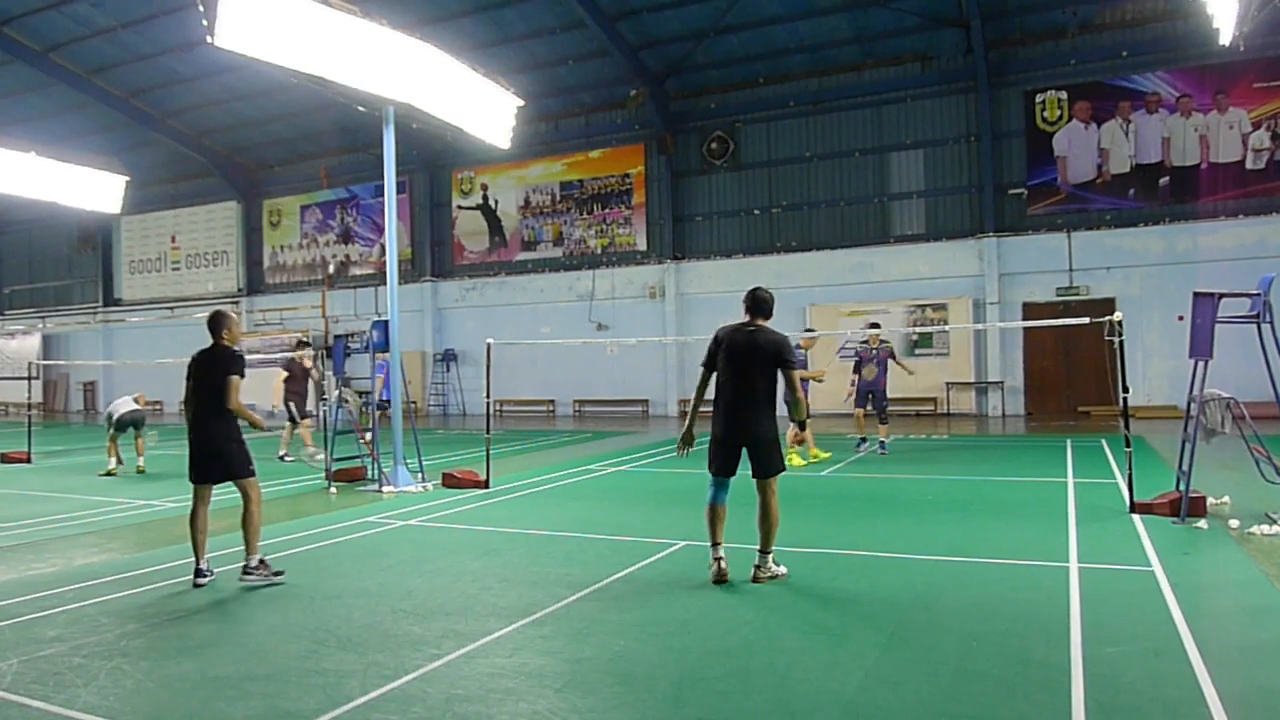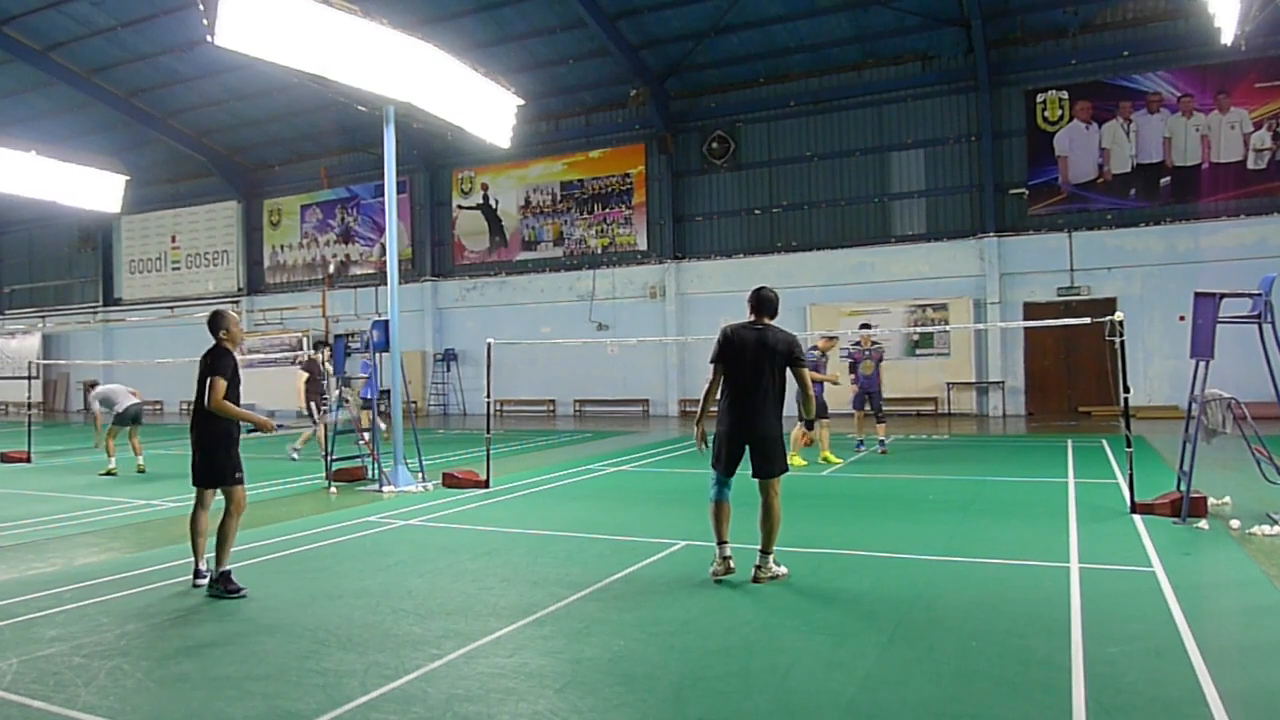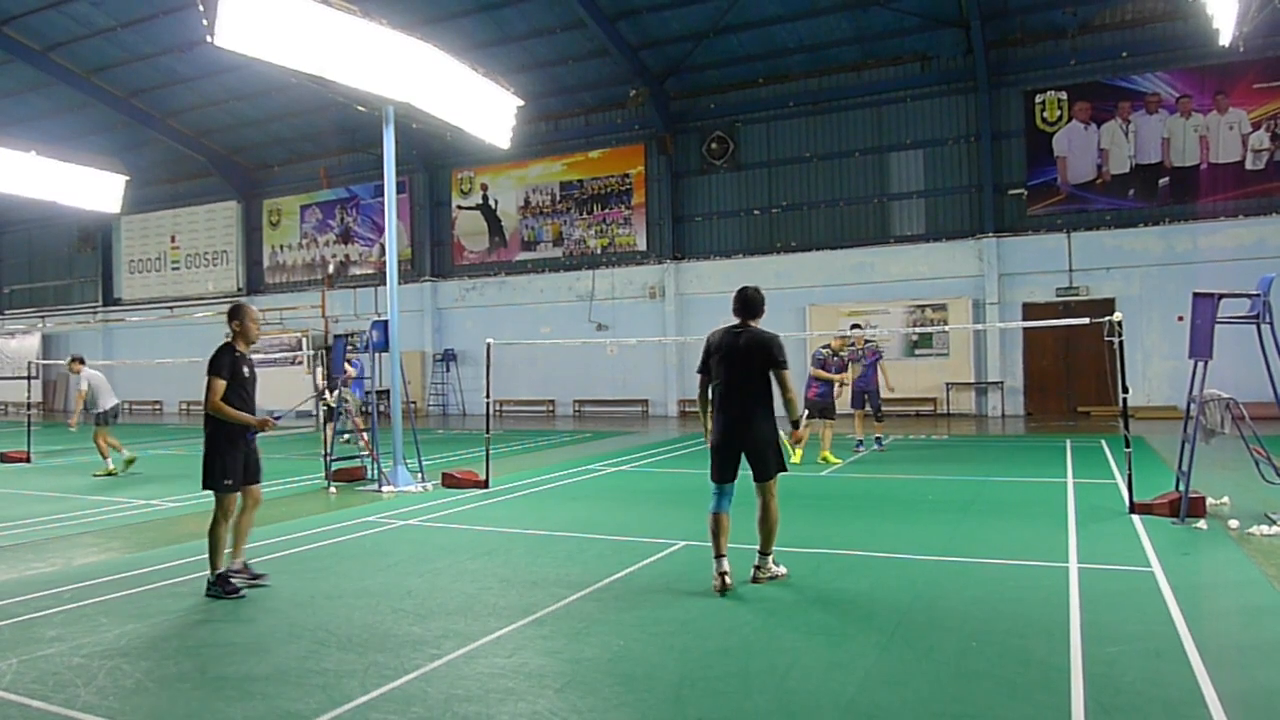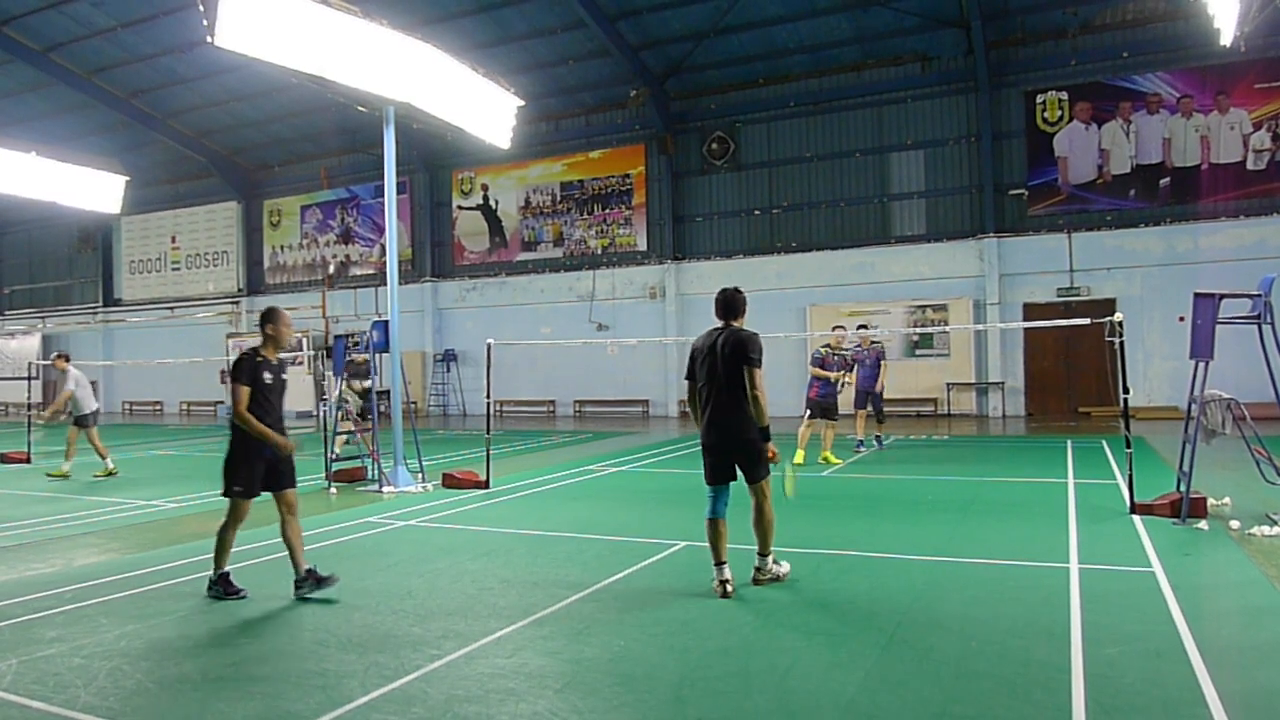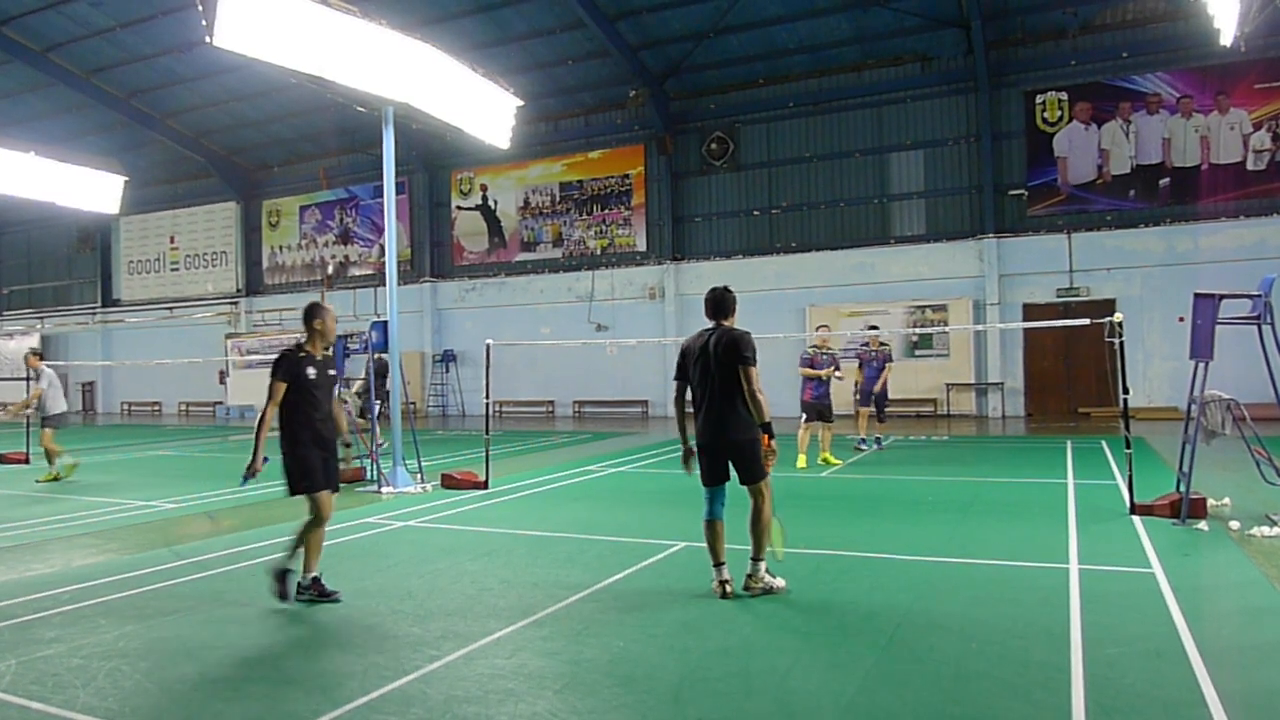
dt=0.3s
person 1, frame 1
left shoulder: (723, 335)
right shoulder: (779, 342)
left elbow: (703, 383)
right elbow: (797, 392)
left wrist: (690, 425)
right wrist: (801, 425)
left hip: (725, 427)
right hip: (762, 429)
left knee: (718, 488)
right knee: (768, 492)
left ankle: (718, 557)
right ankle: (764, 564)
person 1, frame 2
left shoulder: (729, 334)
right shoulder: (787, 341)
left elbow: (714, 382)
right elbow: (807, 390)
left wrist: (700, 421)
right wrist: (809, 425)
left hip: (730, 425)
right hip: (767, 428)
left knee: (720, 484)
right knee: (770, 493)
left ankle: (723, 554)
right ankle: (765, 564)
person 1, frame 3
left shoulder: (714, 339)
right shoulder: (769, 341)
left elbow: (702, 389)
right elbow: (787, 392)
left wrist: (707, 422)
right wrist: (795, 425)
left hip: (723, 431)
right hip: (759, 431)
left knee: (721, 495)
right knee: (767, 494)
left ankle: (721, 568)
right ankle: (764, 564)
person 1, frame 4
left shoulder: (699, 343)
right shoulder: (747, 339)
left elbow: (691, 395)
right elbow: (755, 392)
right wrist: (766, 437)
left hip: (711, 434)
right hip: (744, 432)
left knee: (716, 500)
right knee: (761, 495)
left ankle: (722, 575)
right ankle: (765, 565)
person 1, frame 5
left shoulder: (690, 345)
right shoulder: (739, 339)
left elbow: (679, 399)
right elbow: (752, 390)
left wrist: (685, 443)
right wrist: (768, 432)
left hip: (706, 436)
right hip: (741, 432)
left knee: (713, 501)
right knee: (761, 496)
left ankle: (721, 577)
right ankle: (757, 573)
person 2, frame 1
left shoulder: (197, 359)
right shoulder: (233, 357)
left elbow: (188, 402)
right elbow: (232, 403)
right wrist: (254, 420)
left hip: (199, 437)
right hip: (225, 436)
left knee: (200, 501)
right knee: (252, 495)
left ankle: (201, 567)
right ankle: (253, 563)
person 2, frame 2
left shoulder: (211, 357)
right shoulder: (224, 358)
right elbow: (215, 402)
right wrist: (255, 419)
left hip: (203, 437)
right hip: (219, 439)
left knee: (203, 502)
right knee: (236, 504)
left ankle: (200, 568)
right ankle: (220, 575)
person 2, frame 3
left shoulder: (245, 357)
right shoulder: (224, 357)
right elbow: (212, 404)
right wrist: (253, 421)
left hip: (244, 441)
right hip: (225, 444)
left knee: (252, 501)
right knee: (226, 509)
left ankle: (236, 565)
right ankle: (216, 578)
person 2, frame 4
left shoulder: (279, 365)
right shoulder: (246, 363)
right elbow: (239, 413)
right wrist: (274, 439)
left hip: (276, 450)
right hip: (249, 452)
left knee: (289, 509)
right knee: (237, 515)
left ankle: (303, 576)
right ankle: (218, 579)
person 2, frame 5
left shoulder: (329, 362)
right shoulder: (290, 361)
right elbow: (271, 408)
left wrist: (345, 443)
right wrist: (258, 453)
left hip: (327, 447)
right hip: (300, 447)
left knee: (320, 513)
right knee: (321, 514)
left ankle: (307, 581)
right ankle: (284, 565)
